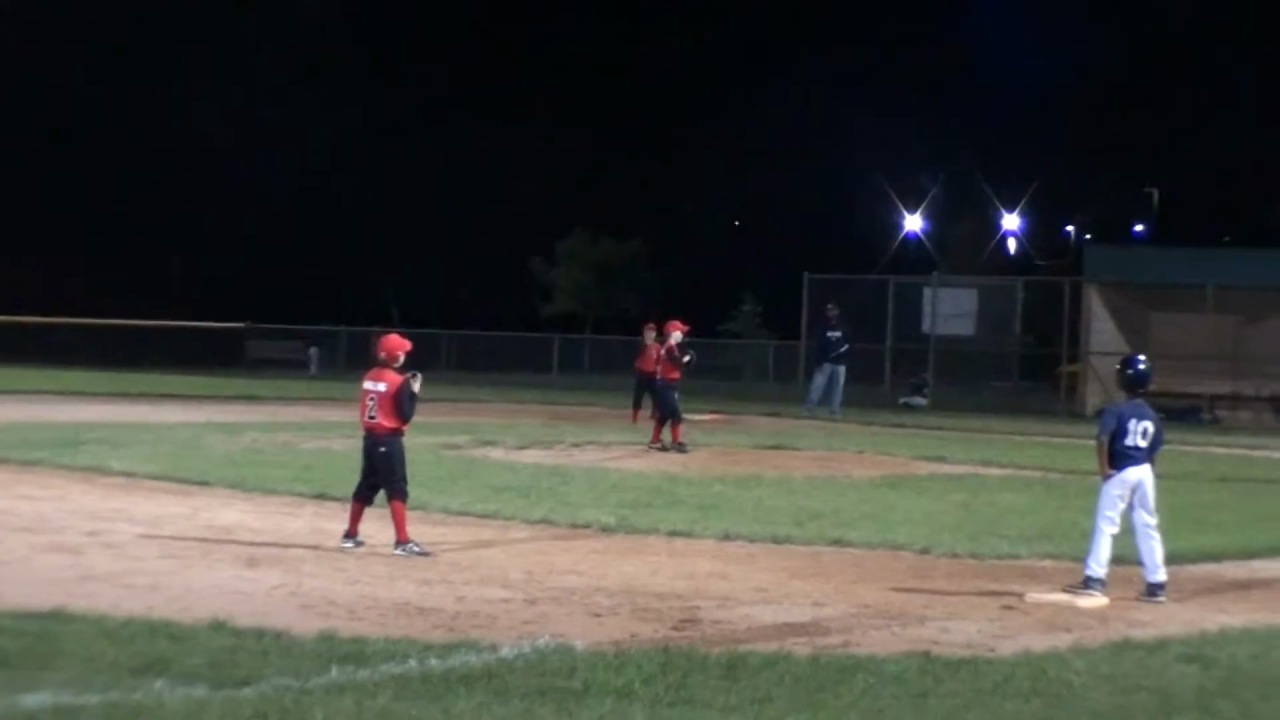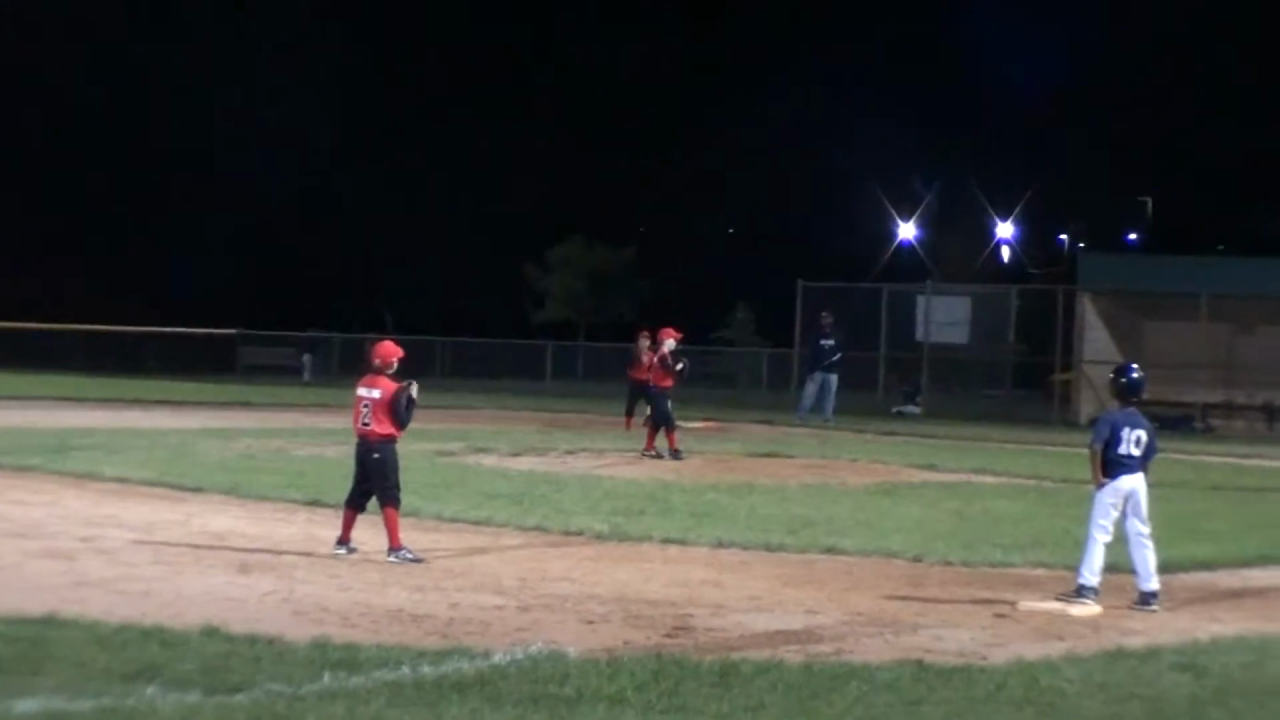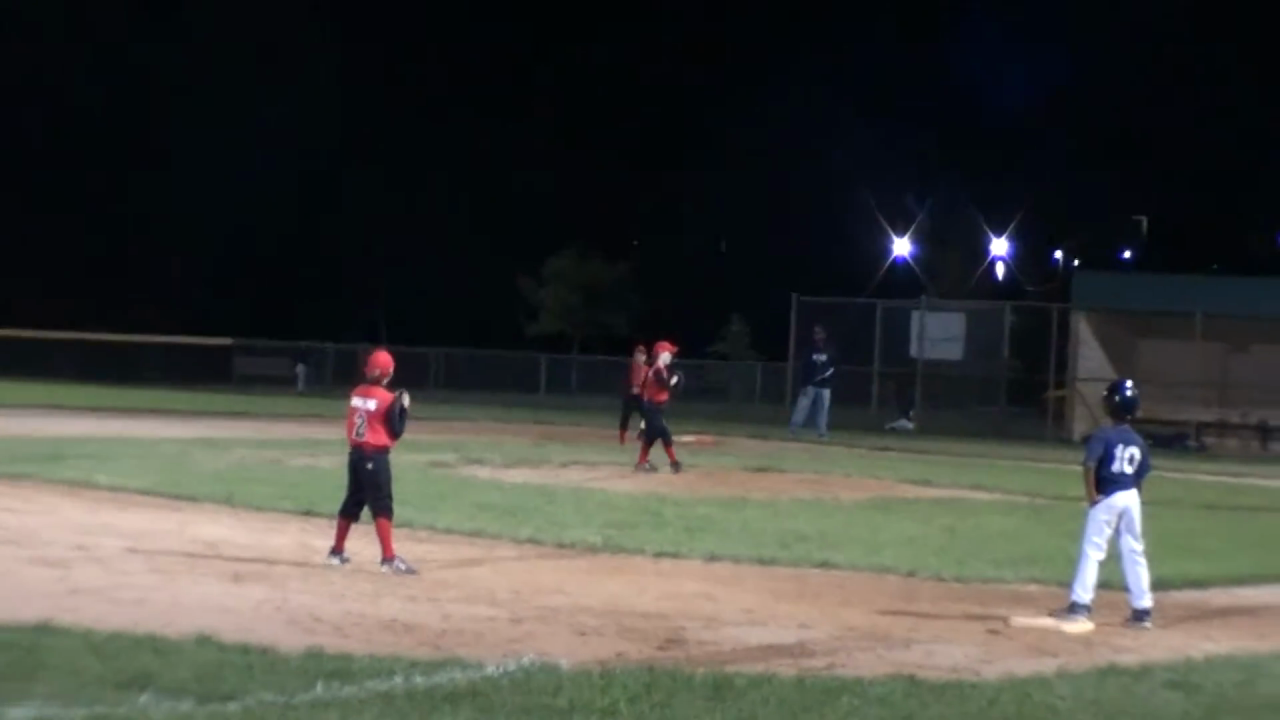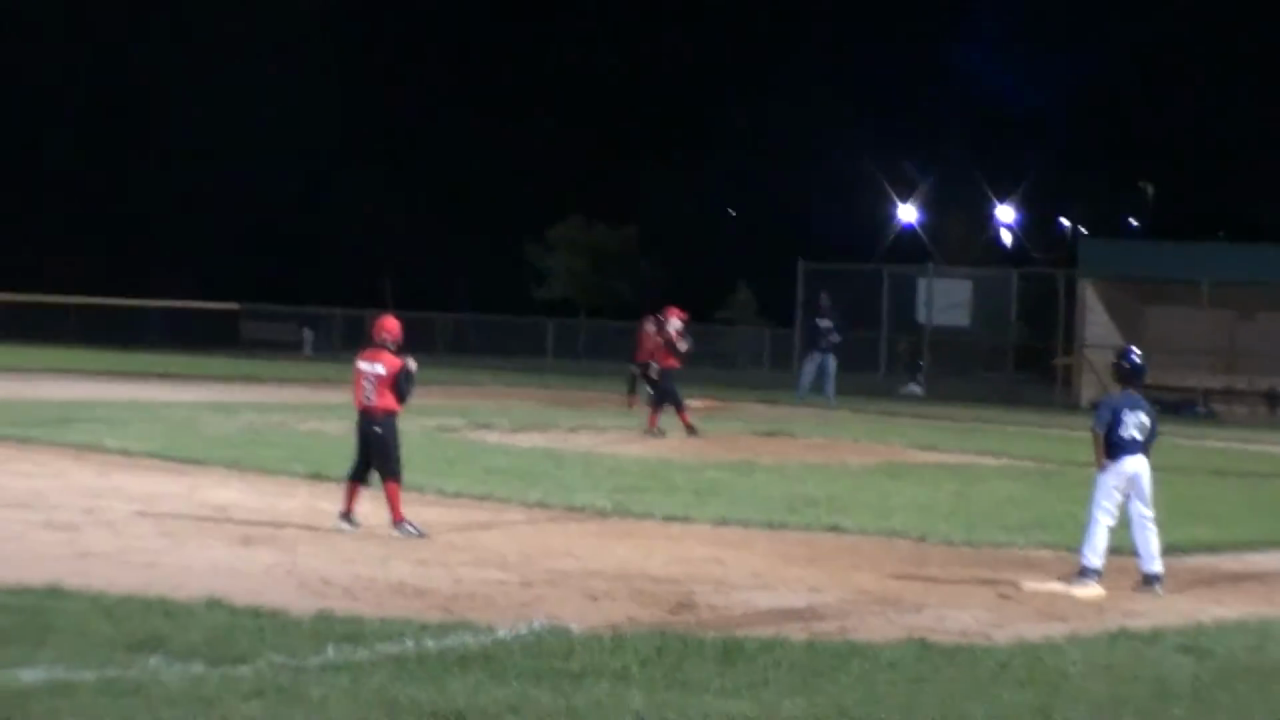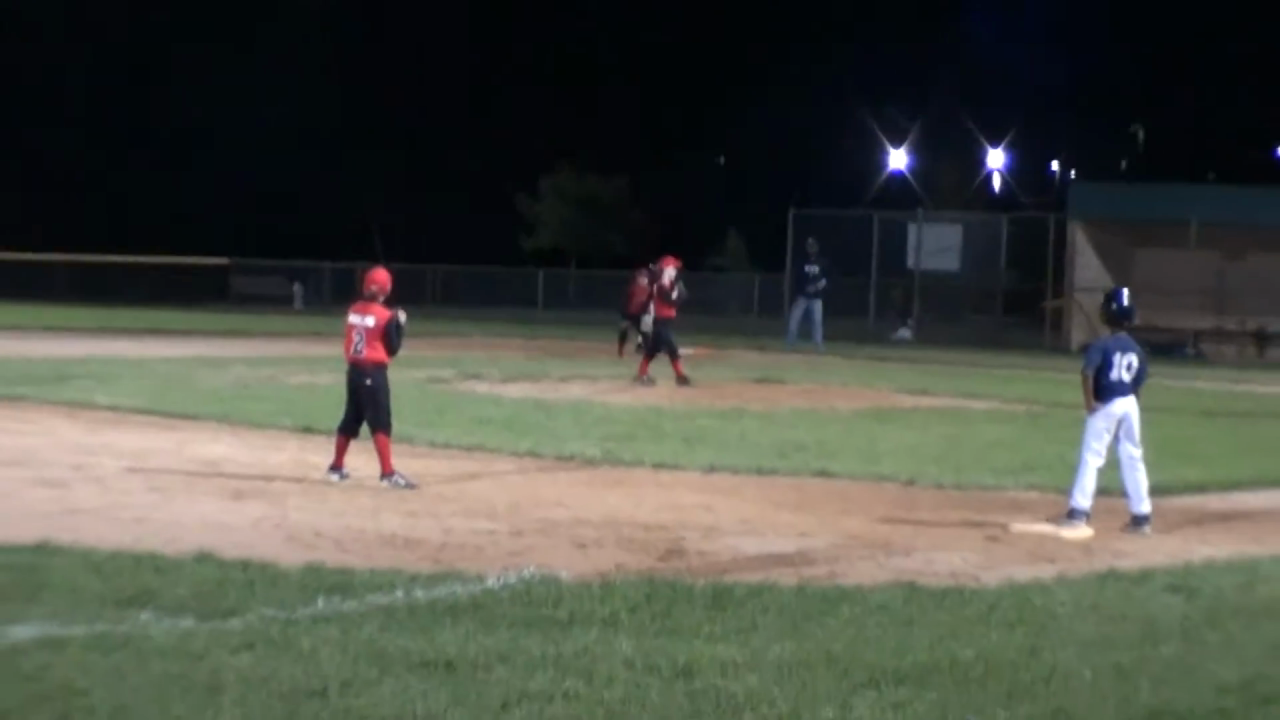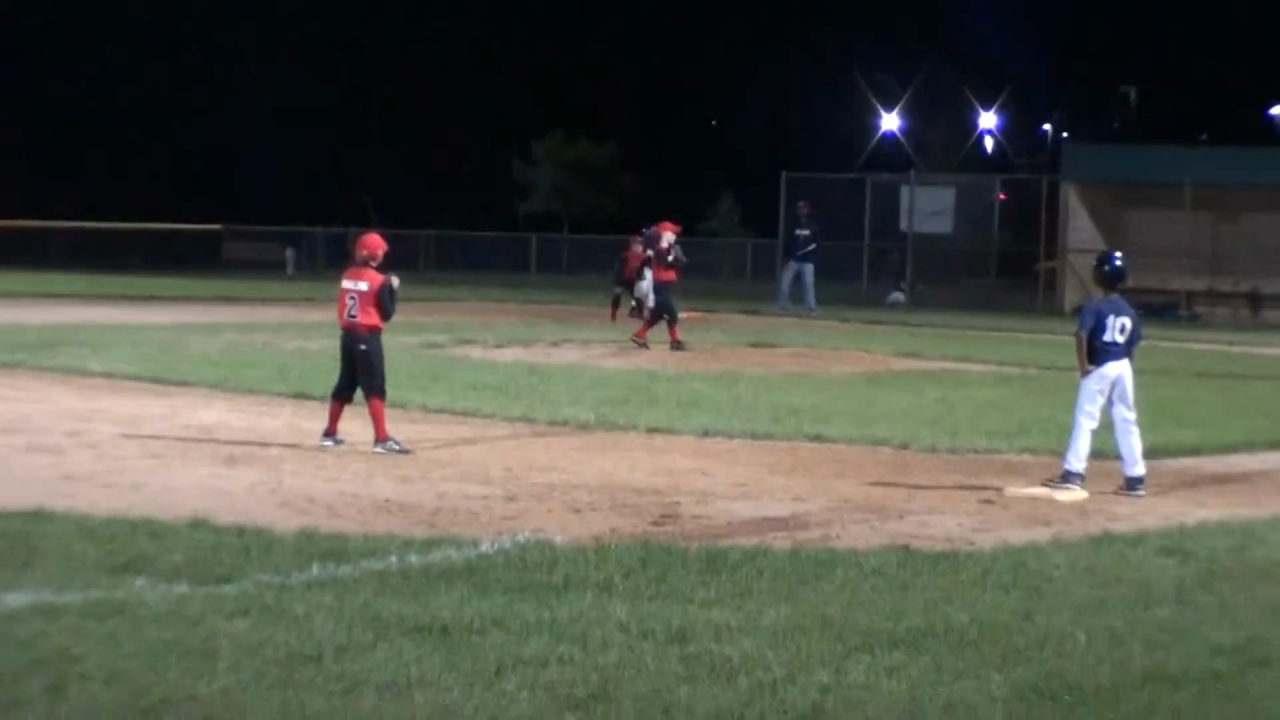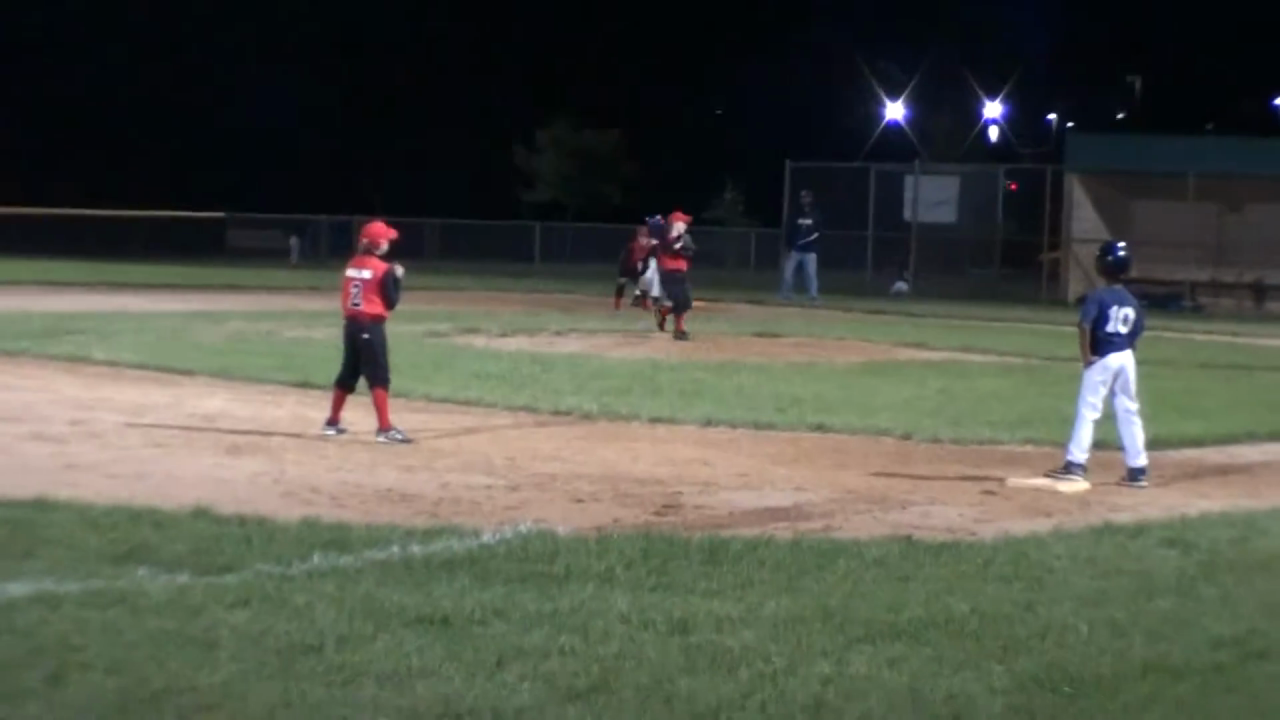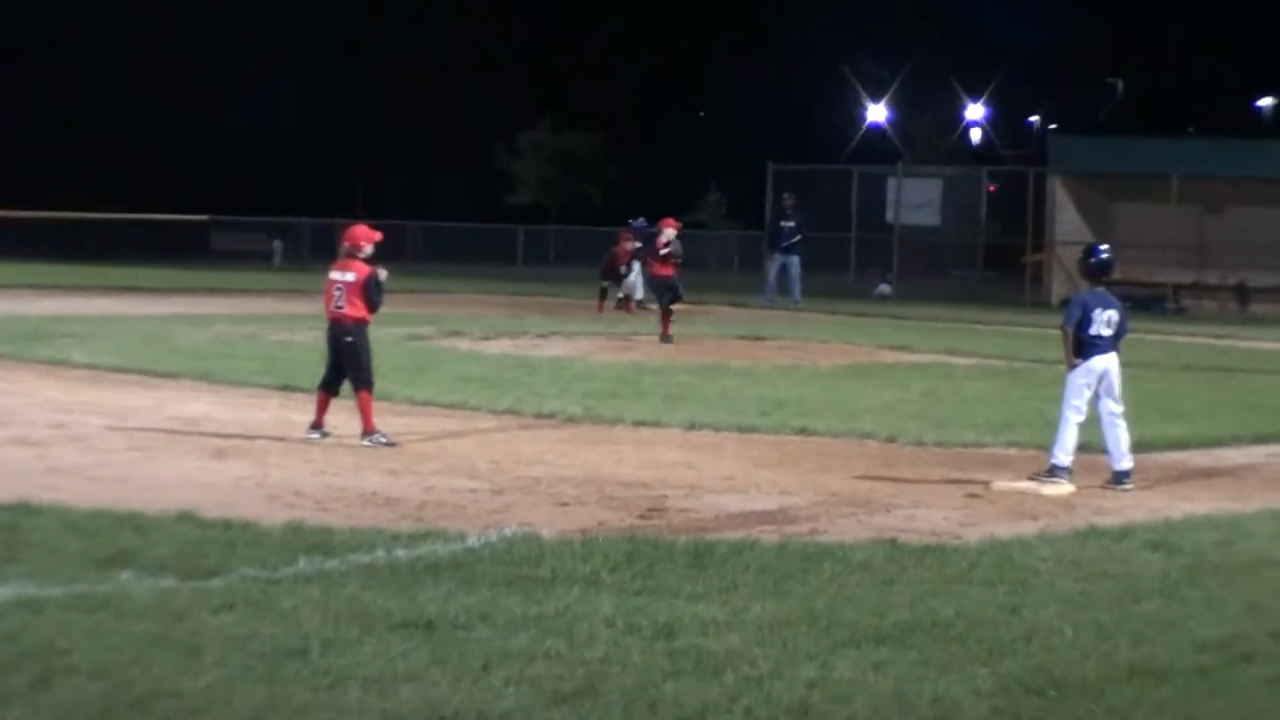
dt=0.1s
person 1, frame 1
left shoulder: (1116, 409)
right shoulder: (1151, 415)
left elbow: (1103, 439)
right elbow: (1154, 450)
left wrist: (1104, 469)
right wrist: (1143, 469)
left hip: (1120, 473)
right hip: (1144, 472)
left knee: (1106, 525)
right knee: (1148, 527)
left ankle: (1094, 579)
right ankle: (1156, 584)
person 1, frame 2
left shoulder: (1109, 418)
right shoulder: (1145, 424)
left elbow: (1096, 448)
right elbow: (1147, 459)
left wrist: (1097, 477)
right wrist: (1136, 479)
left hip: (1114, 481)
right hip: (1137, 481)
left knee: (1099, 533)
right knee: (1141, 536)
left ankle: (1087, 588)
right ankle: (1149, 593)
person 1, frame 3
left shoulder: (1103, 435)
right shoulder: (1138, 441)
left elbow: (1090, 465)
right elbow: (1141, 476)
left wrist: (1091, 495)
right wrist: (1130, 496)
left hip: (1107, 498)
right hip: (1131, 498)
left knee: (1092, 550)
right knee: (1134, 553)
left ankle: (1080, 605)
right ankle: (1142, 610)
person 1, frame 4
left shoulder: (1112, 402)
right shoulder: (1146, 407)
left elbow: (1098, 431)
right elbow: (1149, 441)
left wrist: (1100, 460)
right wrist: (1139, 461)
left hip: (1117, 464)
right hip: (1140, 464)
left knee: (1102, 515)
right knee: (1144, 518)
left ankle: (1090, 569)
right ankle: (1153, 575)
person 1, frame 5
left shoulder: (1102, 344)
right shoulder: (1136, 349)
left elbow: (1088, 373)
right elbow: (1138, 383)
left wrist: (1090, 403)
right wrist: (1127, 402)
left hip: (1107, 406)
right hip: (1129, 405)
left knee: (1091, 457)
right knee: (1133, 460)
left ankle: (1079, 511)
right ankle: (1141, 515)
person 1, frame 6
left shoulder: (1094, 306)
right shoulder: (1129, 311)
left elbow: (1082, 335)
right elbow: (1132, 344)
left wrist: (1083, 365)
right wrist: (1121, 364)
left hip: (1099, 369)
right hip: (1123, 368)
left knee: (1085, 420)
right knee: (1126, 421)
left ankle: (1073, 473)
right ankle: (1135, 478)
person 1, frame 7
left shoulder: (1097, 296)
right shoulder: (1132, 301)
left elbow: (1085, 326)
right elbow: (1135, 335)
left wrist: (1086, 356)
right wrist: (1123, 354)
left hip: (1102, 359)
right hip: (1126, 358)
left knee: (1087, 411)
right knee: (1129, 413)
left ankle: (1076, 464)
right ankle: (1137, 469)
person 1, frame 8
left shoulder: (1081, 299)
right shoulder: (1115, 303)
left elbow: (1068, 329)
right elbow: (1118, 337)
left wrist: (1070, 359)
right wrist: (1107, 355)
left hip: (1086, 362)
right hip: (1110, 361)
left knee: (1072, 414)
right knee: (1114, 416)
left ankle: (1060, 467)
right ankle: (1122, 472)
person 2, frame 1
left shoulder: (370, 376)
right shoulder: (397, 381)
right elbow: (404, 417)
right wrist: (413, 392)
left hip: (370, 438)
right hip: (389, 440)
left knee: (366, 486)
right knee: (397, 488)
left ankle: (351, 534)
right ankle: (402, 541)
person 2, frame 2
left shoulder: (363, 383)
right shoulder: (393, 389)
right elbow: (402, 423)
right wrist: (411, 398)
left hip: (363, 444)
right hip: (382, 447)
left knee: (359, 492)
right knee: (389, 495)
left ankle: (343, 541)
right ankle: (395, 548)
person 2, frame 3
left shoulder: (356, 393)
right shoulder: (388, 399)
right elbow: (396, 433)
right wrist: (403, 408)
left hip: (356, 454)
right hip: (375, 457)
left knee: (352, 502)
right knee: (382, 506)
left ankle: (337, 551)
right ankle: (389, 558)
person 2, frame 4
left shoulder: (362, 357)
right shoulder: (396, 364)
right elbow: (402, 397)
right wrist: (410, 373)
left hip: (364, 418)
right hip: (383, 421)
left knee: (361, 465)
right knee: (390, 470)
left ankle: (347, 514)
right ankle: (398, 521)
person 2, frame 5
left shoulder: (354, 310)
right shoulder: (386, 316)
right elbow: (392, 349)
right wrist: (400, 325)
left hip: (354, 371)
right hip: (373, 373)
left knee: (351, 418)
right knee: (380, 422)
left ankle: (336, 467)
right ankle: (388, 474)
person 2, frame 6
left shoulder: (347, 275)
right shoulder: (380, 280)
right elbow: (386, 314)
right wrist: (393, 290)
left hip: (348, 336)
right hip: (368, 338)
left knee: (345, 384)
right knee: (375, 387)
left ankle: (330, 433)
right ankle: (382, 439)
person 2, frame 7
left shoulder: (352, 264)
right shoulder: (383, 269)
right elbow: (391, 303)
right wrist: (397, 279)
left hip: (351, 325)
right hip: (371, 327)
left knee: (348, 373)
right knee: (378, 377)
left ankle: (332, 422)
right ankle: (385, 428)
person 2, frame 8
left shoulder: (336, 267)
right shoulder: (366, 272)
right elbow: (373, 306)
right wrist: (380, 282)
left hip: (335, 328)
right hip: (354, 330)
left knee: (332, 376)
right knee: (362, 380)
left ankle: (316, 426)
right ankle: (369, 432)
